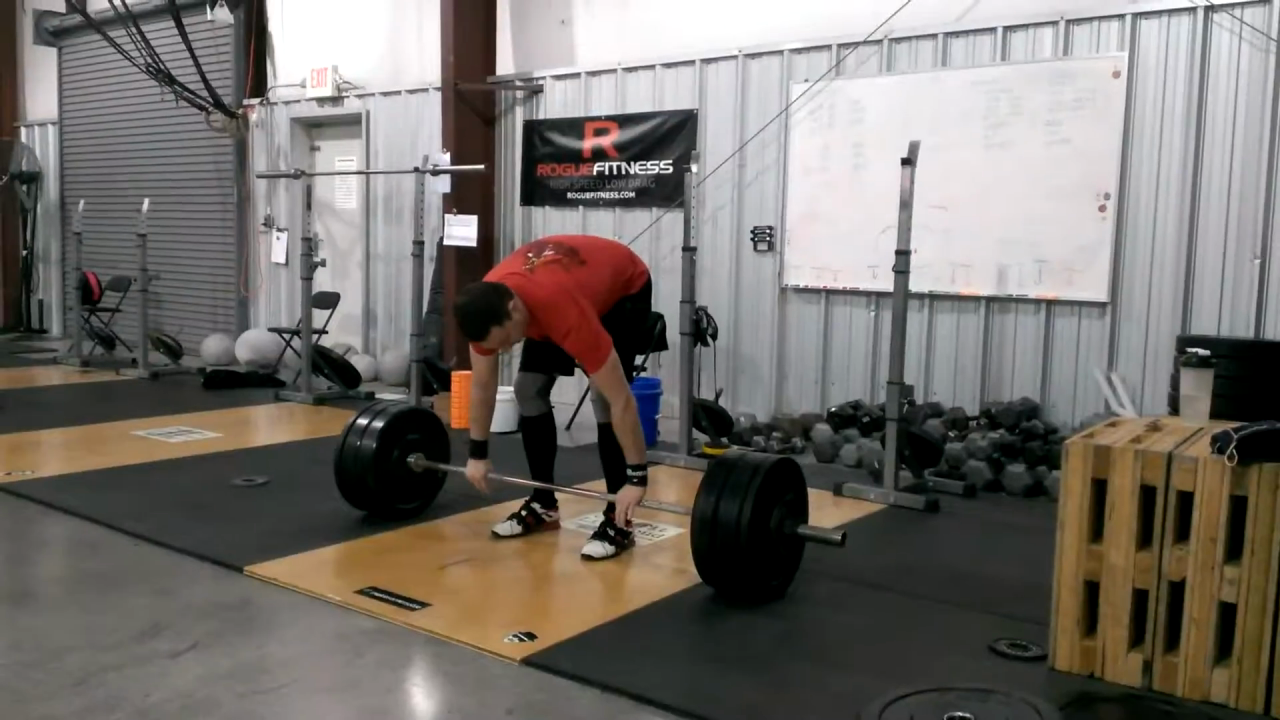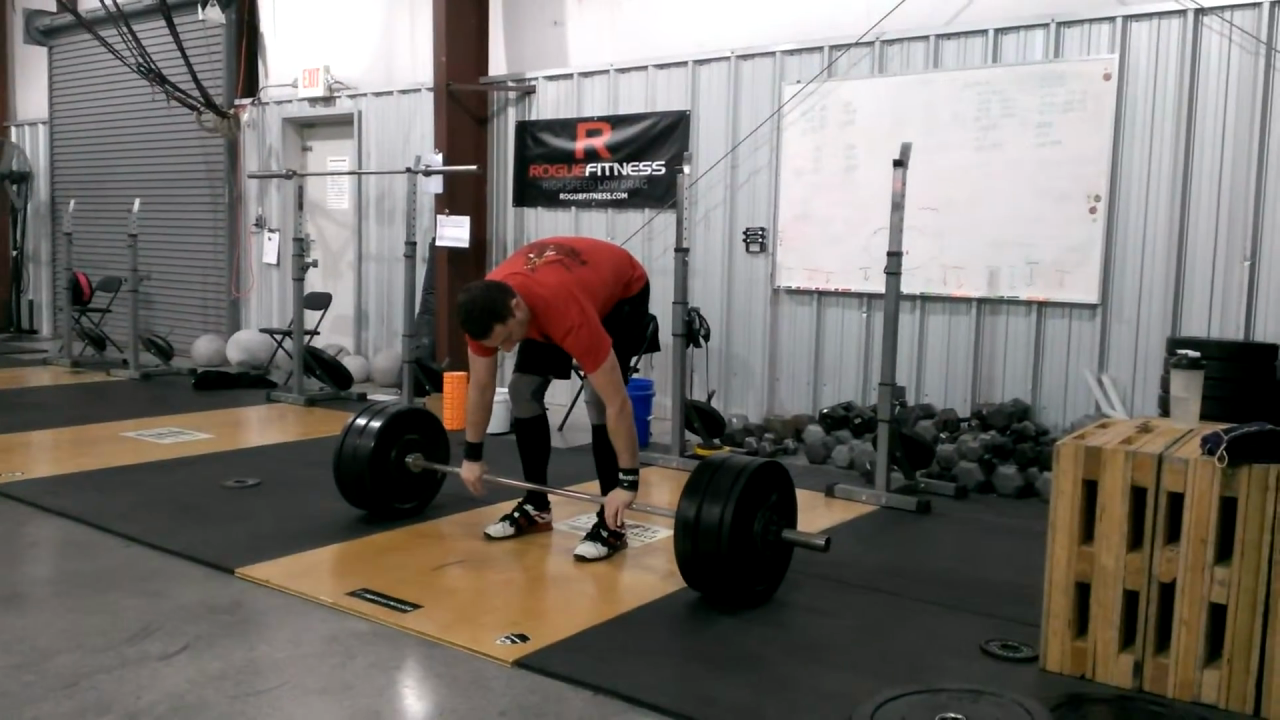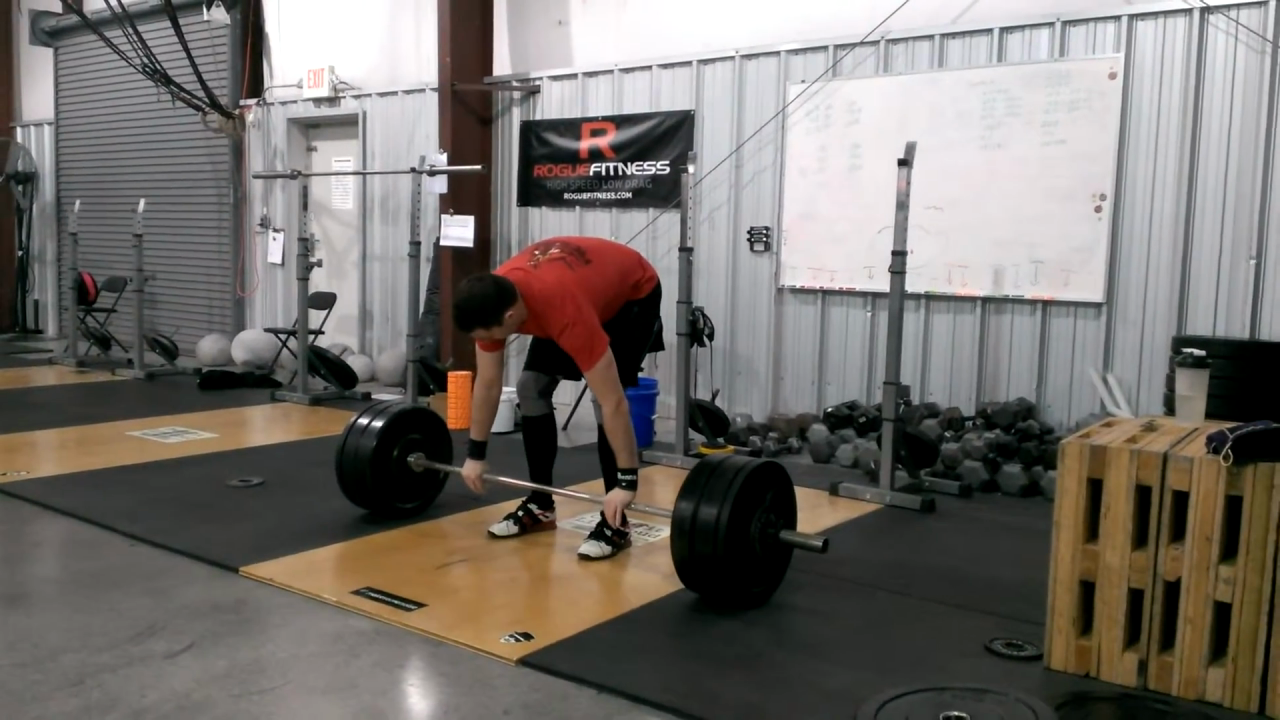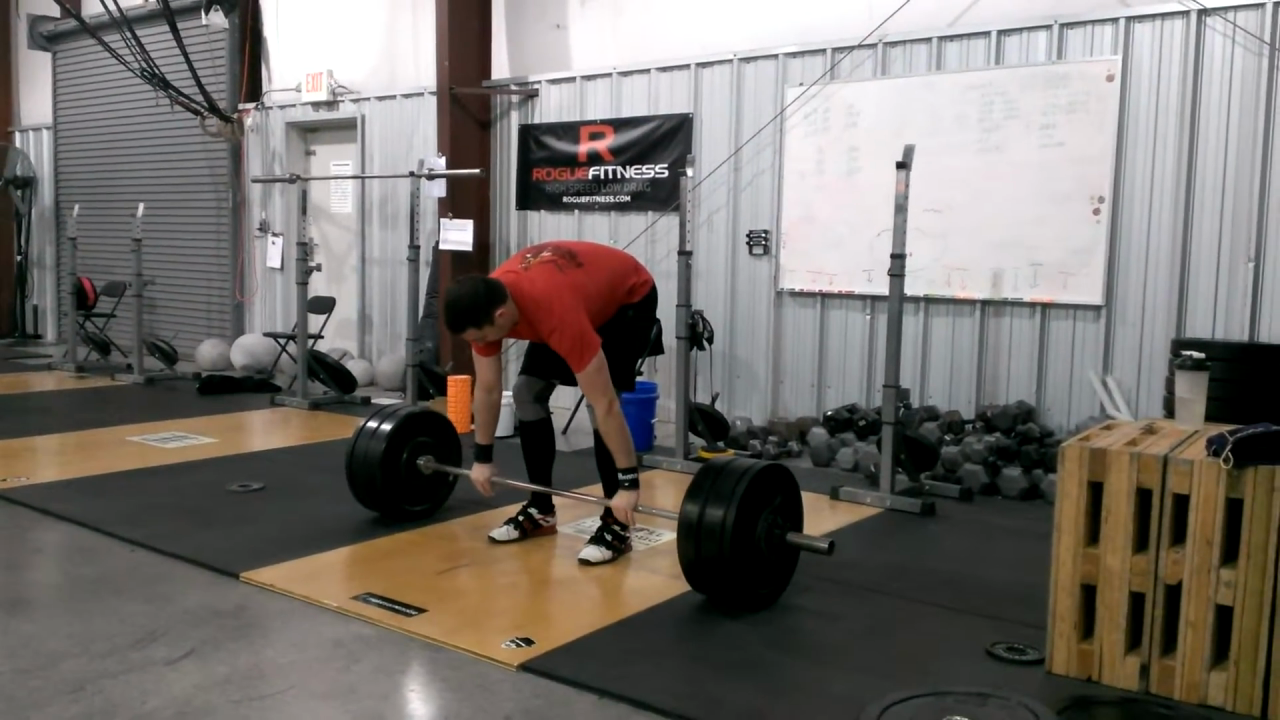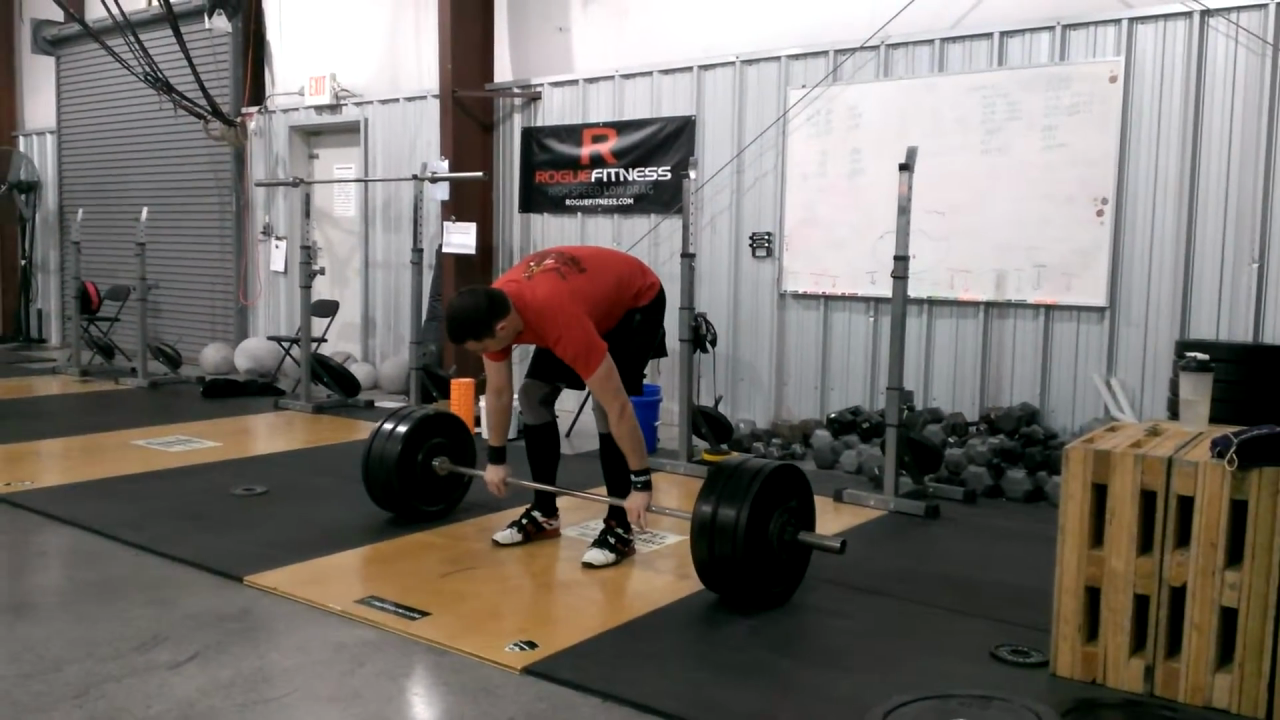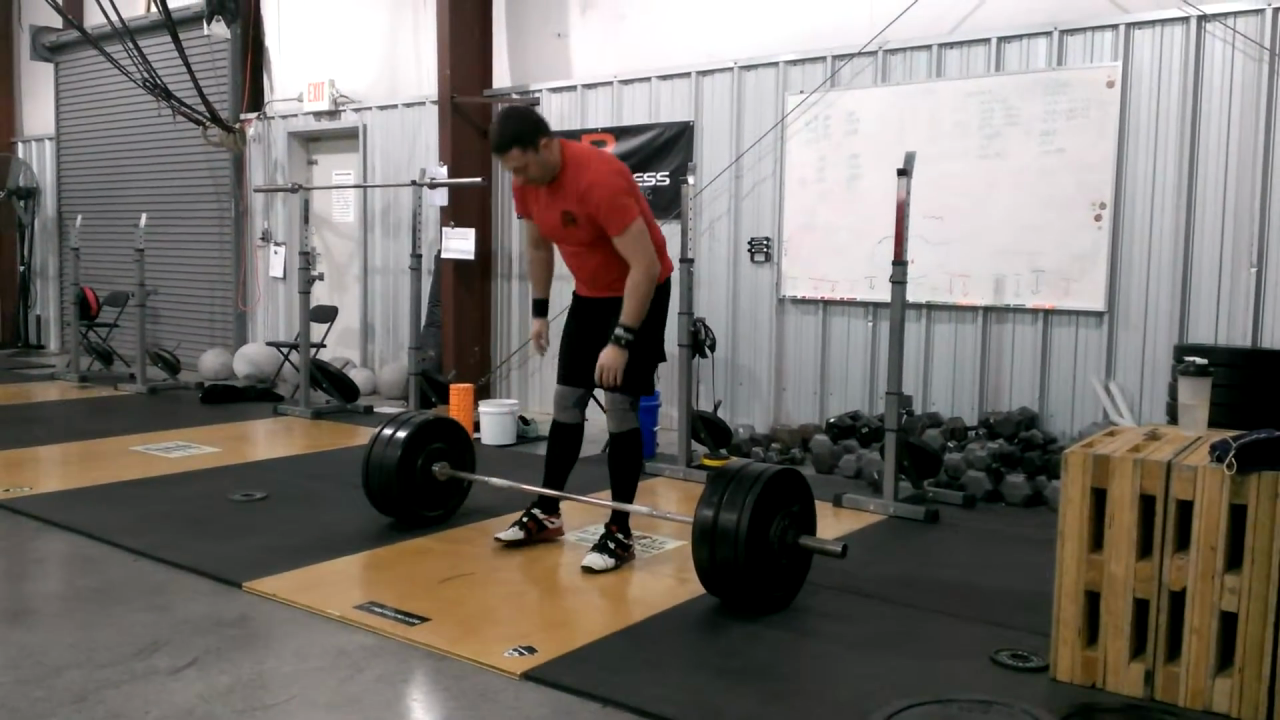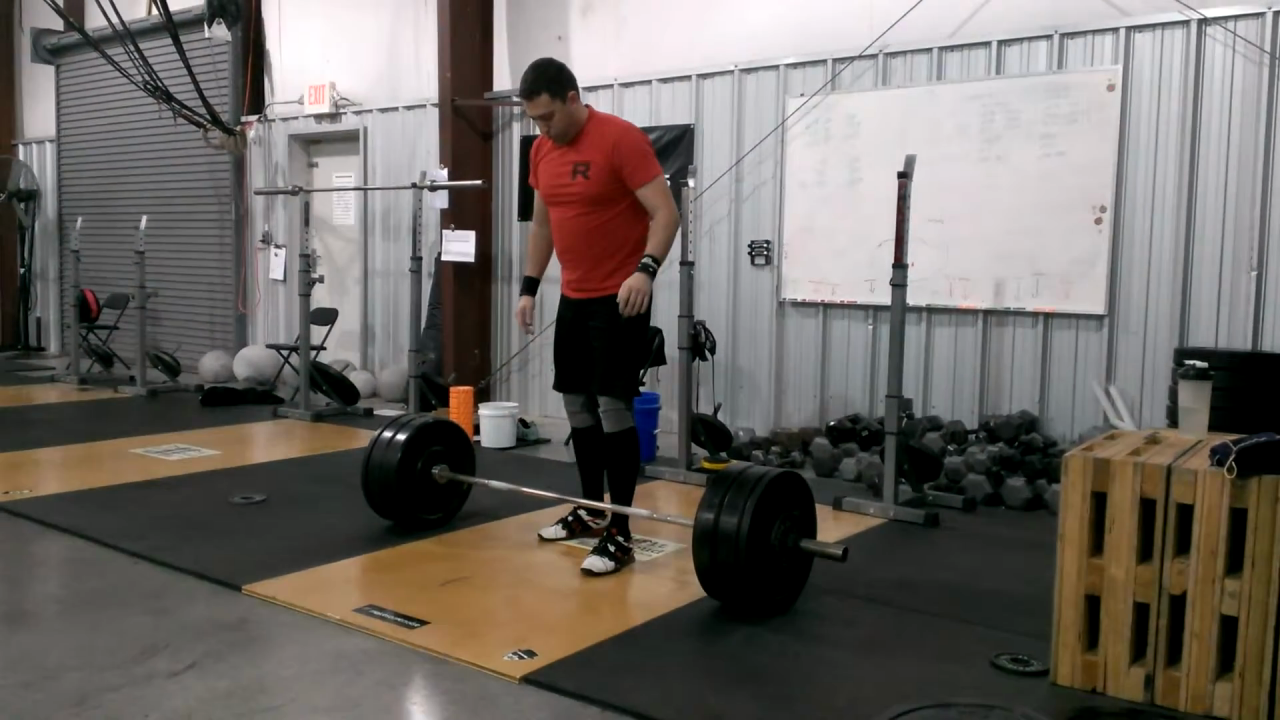
dt=0.7s
person 1, frame 1
left shoulder: (567, 314)
right shoulder: (485, 307)
left elbow: (621, 400)
right elbow: (482, 386)
left wrist: (636, 477)
right wrist: (477, 454)
left hip: (625, 289)
right hip: (559, 284)
left knee: (602, 396)
right knee: (529, 388)
left ankle: (618, 521)
right ankle: (543, 504)
person 1, frame 2
left shoulder: (568, 316)
right shoulder: (485, 309)
left elbow: (617, 402)
right elbow: (480, 387)
left wrist: (628, 482)
right wrist: (472, 456)
left hip: (623, 292)
left knee: (597, 397)
right knee: (523, 390)
left ankle: (611, 525)
right ankle: (536, 507)
person 1, frame 3
left shoulder: (567, 313)
right shoulder: (492, 302)
left elbow: (613, 402)
right elbow: (487, 384)
left wrist: (627, 481)
right wrist: (475, 454)
left hip: (633, 294)
left knee: (601, 397)
right knee: (531, 388)
left ankle: (616, 524)
right ankle: (540, 505)
person 1, frame 4
left shoulder: (558, 315)
right shoulder: (486, 304)
left elbow: (605, 404)
right elbow: (486, 388)
left wrist: (628, 483)
right wrist: (482, 458)
left hip: (629, 299)
right hip: (585, 287)
left knee: (596, 400)
right knee: (527, 392)
left ankle: (616, 525)
right ankle: (540, 510)
person 1, frame 5
left shoulder: (563, 322)
right shoulder: (494, 308)
left elbow: (618, 407)
right elbow: (498, 392)
left wrist: (641, 483)
right wrist: (496, 459)
left hip: (637, 303)
right hip: (591, 294)
left knee: (602, 404)
right knee: (533, 395)
left ankle: (619, 528)
right ankle: (543, 513)
person 1, frame 6
left shoulder: (599, 179)
right shoulder: (527, 182)
left elbow: (645, 265)
right elbow: (537, 246)
left wrist: (621, 341)
right wrist: (539, 311)
left hip: (638, 296)
right hip: (589, 293)
left knee: (619, 404)
right knee: (567, 398)
left ankle: (620, 532)
right ankle: (545, 514)
person 1, frame 7
left shoulder: (621, 139)
right shoulder: (542, 150)
left elbow: (666, 212)
left wrist: (645, 270)
right wrist: (528, 288)
left hip: (619, 297)
right hip: (573, 298)
left knee: (612, 407)
right knee: (577, 405)
left ankle: (620, 533)
right ankle: (590, 510)
